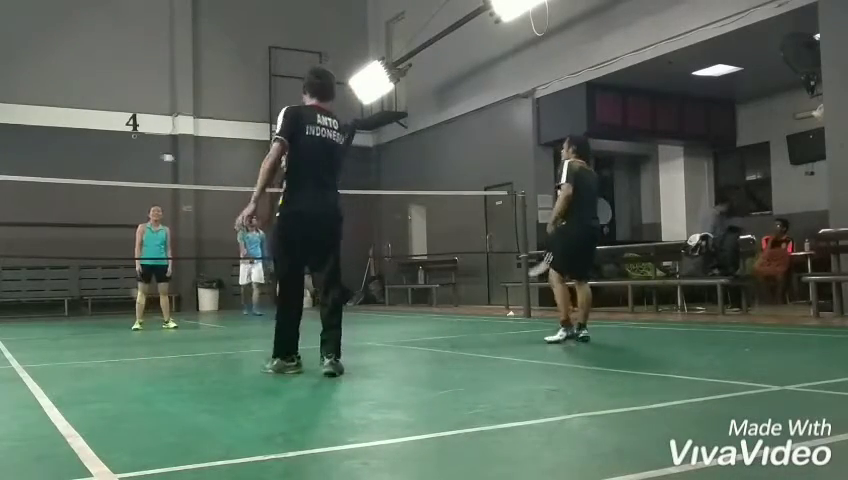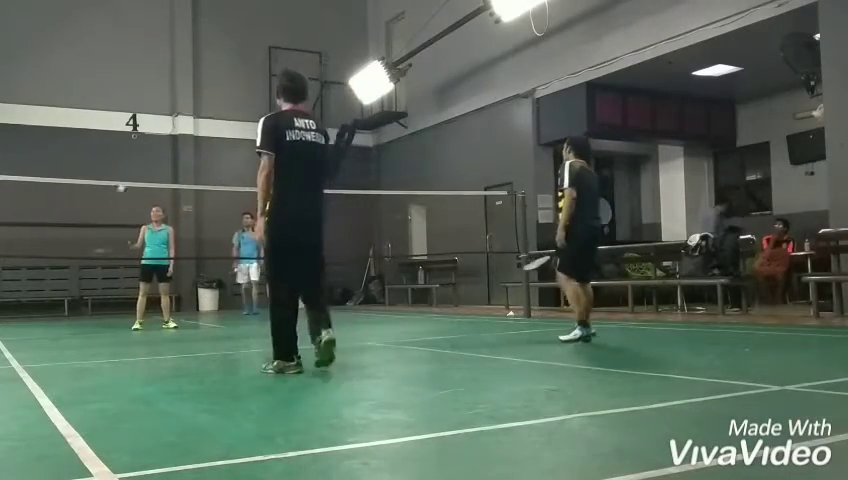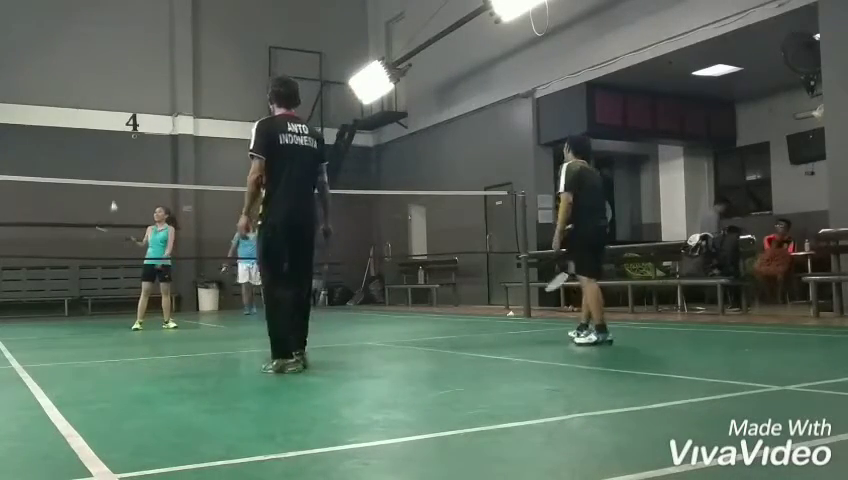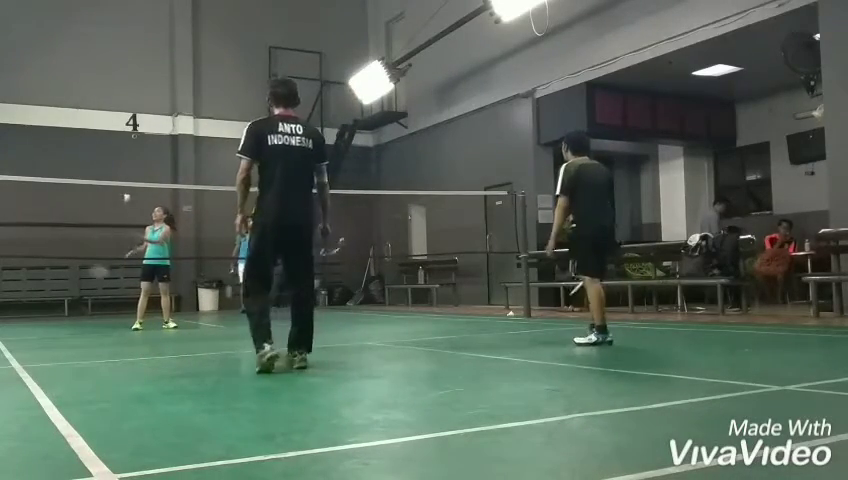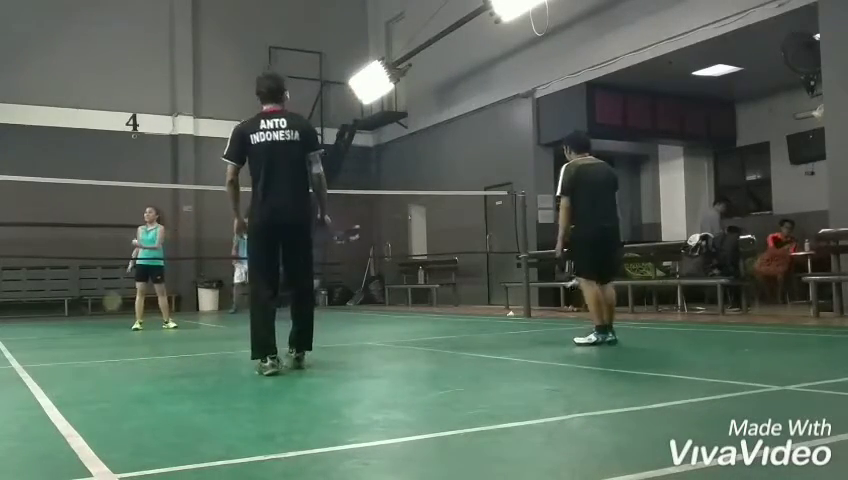
dt=0.3s
person 1, frame 1
left shoulder: (293, 115)
right shoulder: (342, 129)
left elbow: (274, 158)
left wrist: (254, 202)
left hip: (296, 212)
right hip: (329, 215)
left knee: (290, 285)
right knee: (330, 286)
left ankle: (287, 356)
right ankle: (331, 354)
person 1, frame 2
left shoulder: (273, 122)
right shoulder: (320, 130)
left elbow: (266, 171)
left wrist: (262, 215)
left hip: (284, 217)
right hip: (313, 216)
left knee: (282, 287)
right knee: (311, 281)
left ankle: (287, 357)
right ankle: (322, 331)
person 1, frame 3
left shoulder: (266, 127)
right shoulder: (314, 135)
left elbow: (256, 175)
right elbow: (323, 182)
left wrist: (246, 213)
right wrist: (326, 220)
left hip: (276, 218)
right hip: (306, 220)
left knee: (275, 286)
right knee: (300, 285)
left ankle: (285, 354)
right ankle: (297, 350)
person 1, frame 4
left shoulder: (258, 129)
right shoulder: (313, 134)
left elbow: (244, 175)
right elbow: (322, 182)
left wrist: (241, 211)
right wrist: (325, 219)
left hip: (269, 219)
right hip: (302, 220)
left knee: (256, 285)
right knee: (302, 286)
left ankle: (264, 344)
right ankle: (298, 351)
person 1, frame 5
left shoulder: (244, 130)
right shoulder: (302, 125)
left elbow: (231, 179)
right elbow: (317, 173)
left wrist: (237, 215)
right wrist: (323, 210)
left hip: (263, 218)
right hip: (298, 216)
left knee: (263, 288)
right knee: (301, 285)
left ankle: (267, 357)
right ankle: (299, 351)
person 2, frame 1
left shoulder: (569, 165)
right shoulder: (591, 173)
left elbow: (566, 193)
left wrist: (552, 221)
left hip: (573, 229)
right hip: (590, 229)
left knee: (556, 275)
right knee: (581, 280)
left ankle: (566, 326)
right ankle: (582, 328)
person 2, frame 2
left shoulder: (570, 166)
right shoulder: (591, 173)
left elbow: (570, 197)
left wrist: (561, 228)
left hip: (577, 230)
right hip: (592, 229)
left knee: (564, 276)
right knee: (583, 280)
left ankle: (583, 325)
right ankle: (585, 327)
person 2, frame 3
left shoulder: (570, 168)
right shoulder: (594, 173)
left elbow: (567, 201)
left wrist: (558, 233)
left hip: (582, 230)
right hip: (599, 230)
left knee: (587, 279)
right knee: (588, 279)
left ankle: (601, 330)
right ankle: (583, 327)
person 2, frame 4
left shoulder: (569, 168)
right shoulder: (602, 169)
left elbow: (563, 205)
left wrist: (553, 237)
left hip: (586, 230)
right hip: (606, 229)
left knee: (590, 279)
right knee: (594, 279)
left ankle: (601, 331)
right ankle: (597, 326)
person 2, frame 5
left shoulder: (570, 169)
right shoulder: (606, 168)
left elbow: (565, 206)
right elbow: (611, 199)
left wrist: (561, 238)
left hip: (585, 232)
right hip: (610, 231)
left knee: (587, 281)
right knee: (605, 281)
left ankle: (600, 331)
right ankle: (609, 330)
